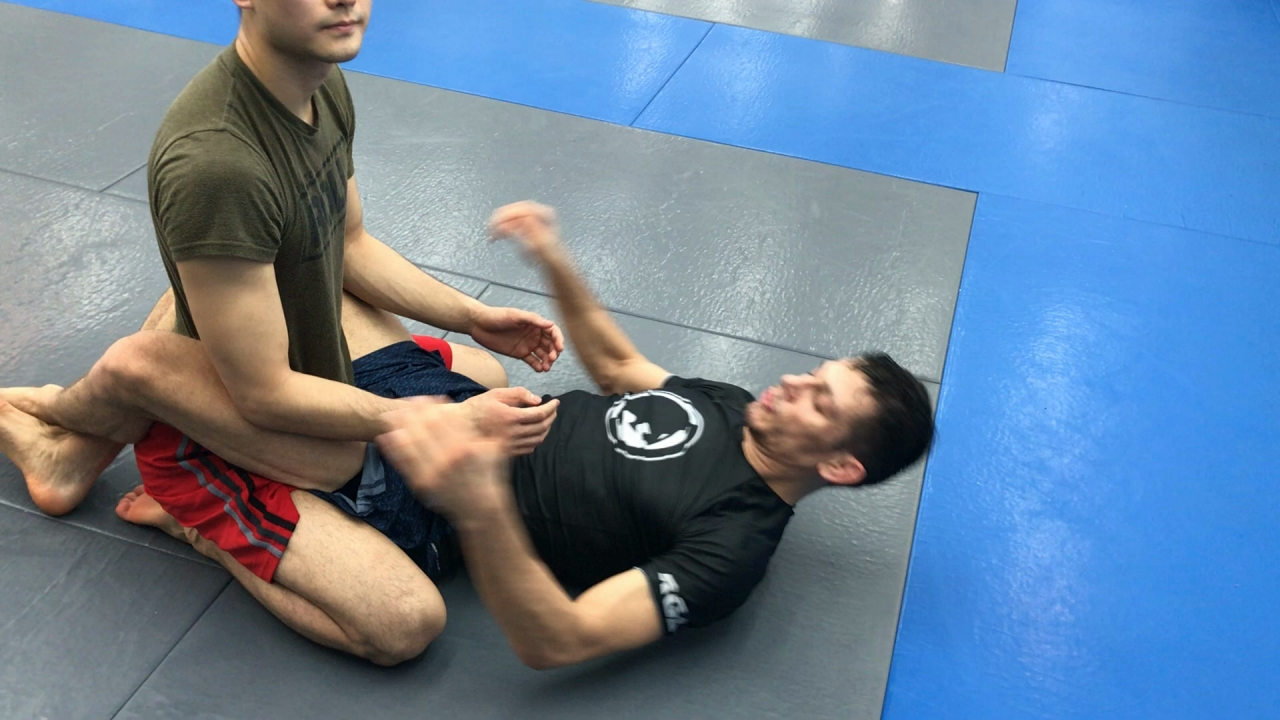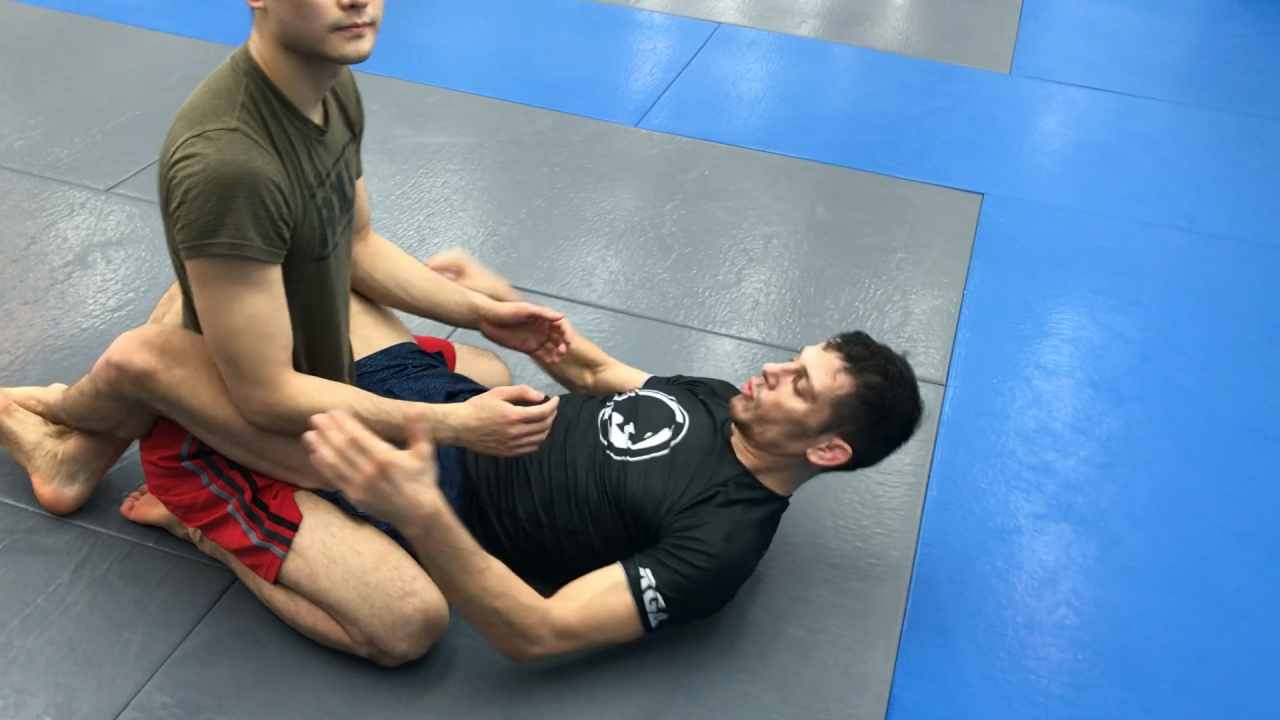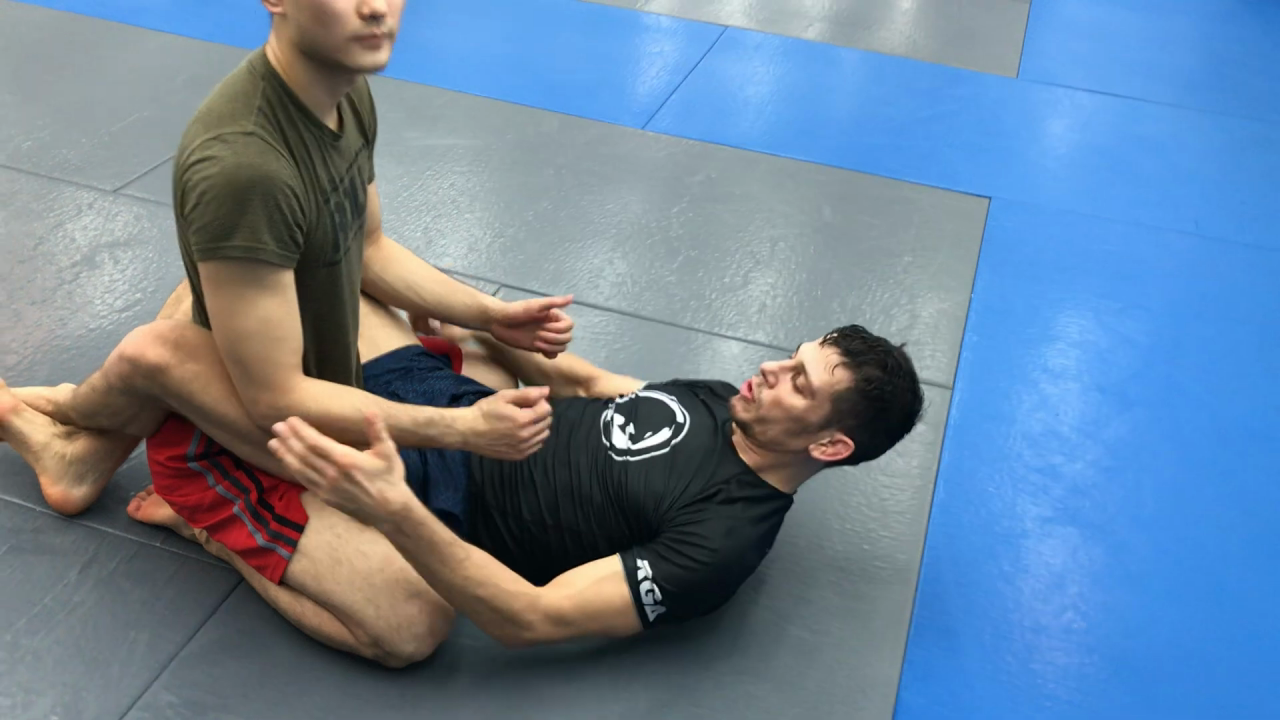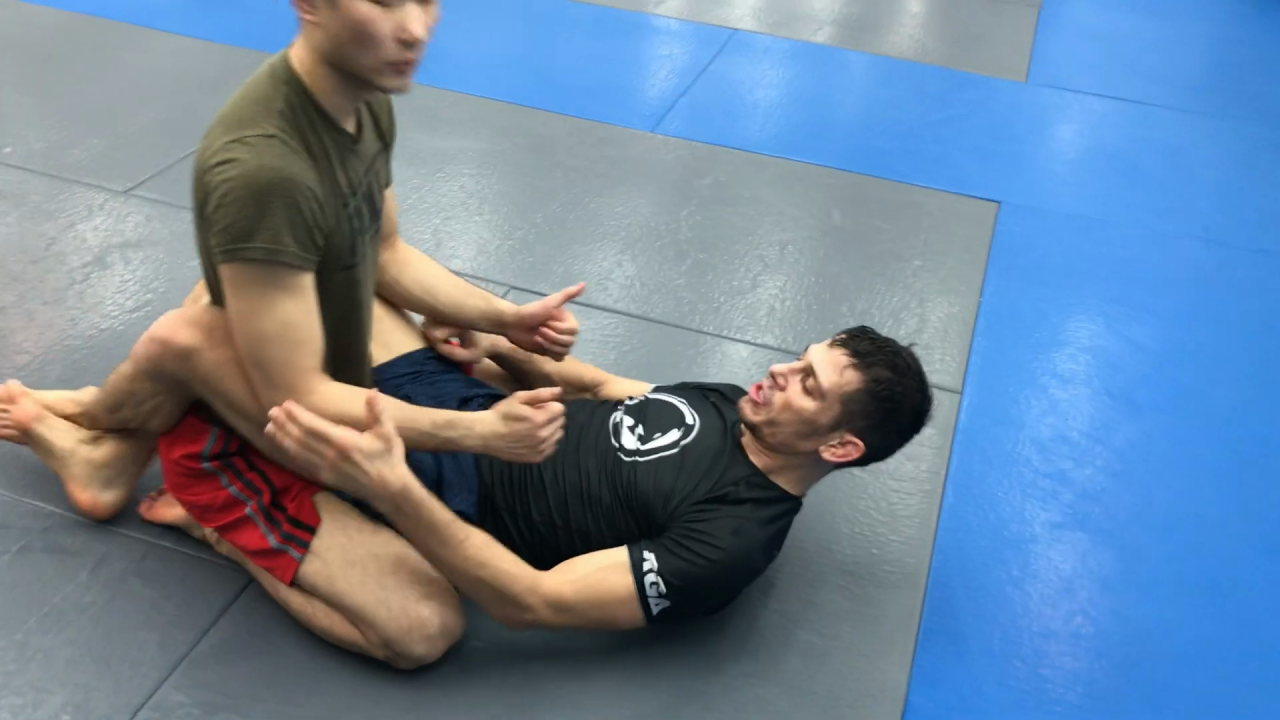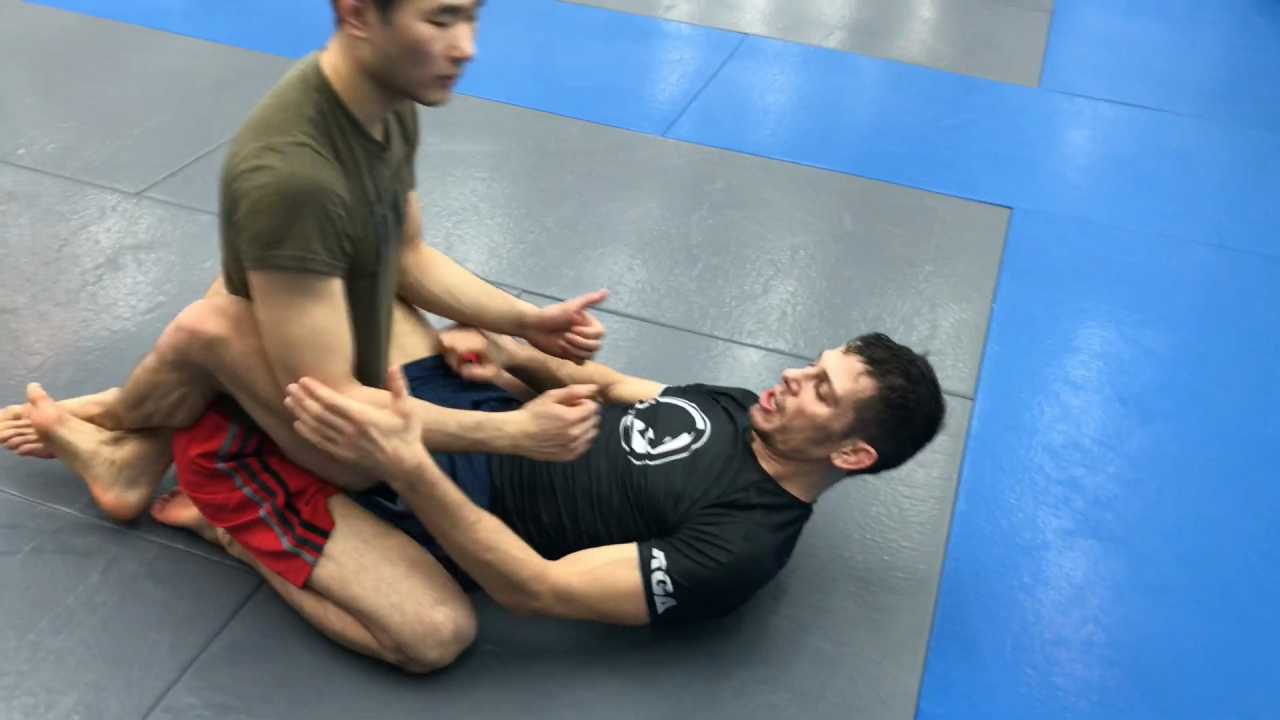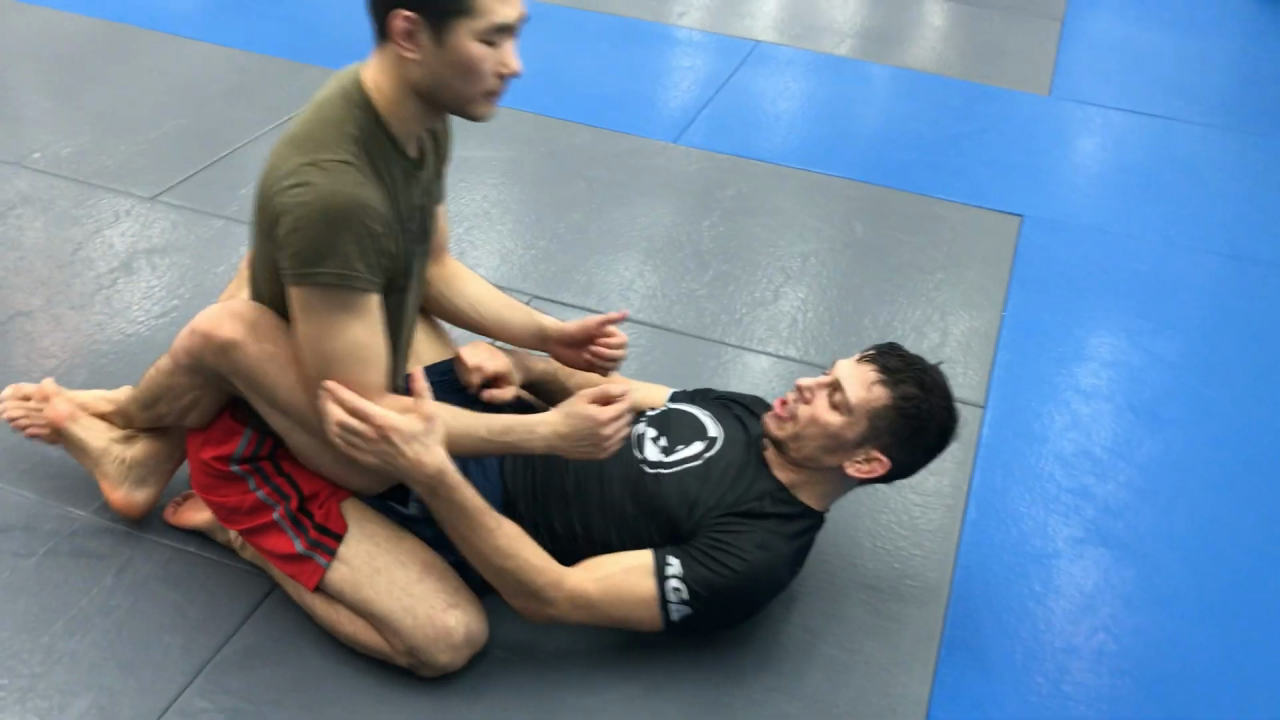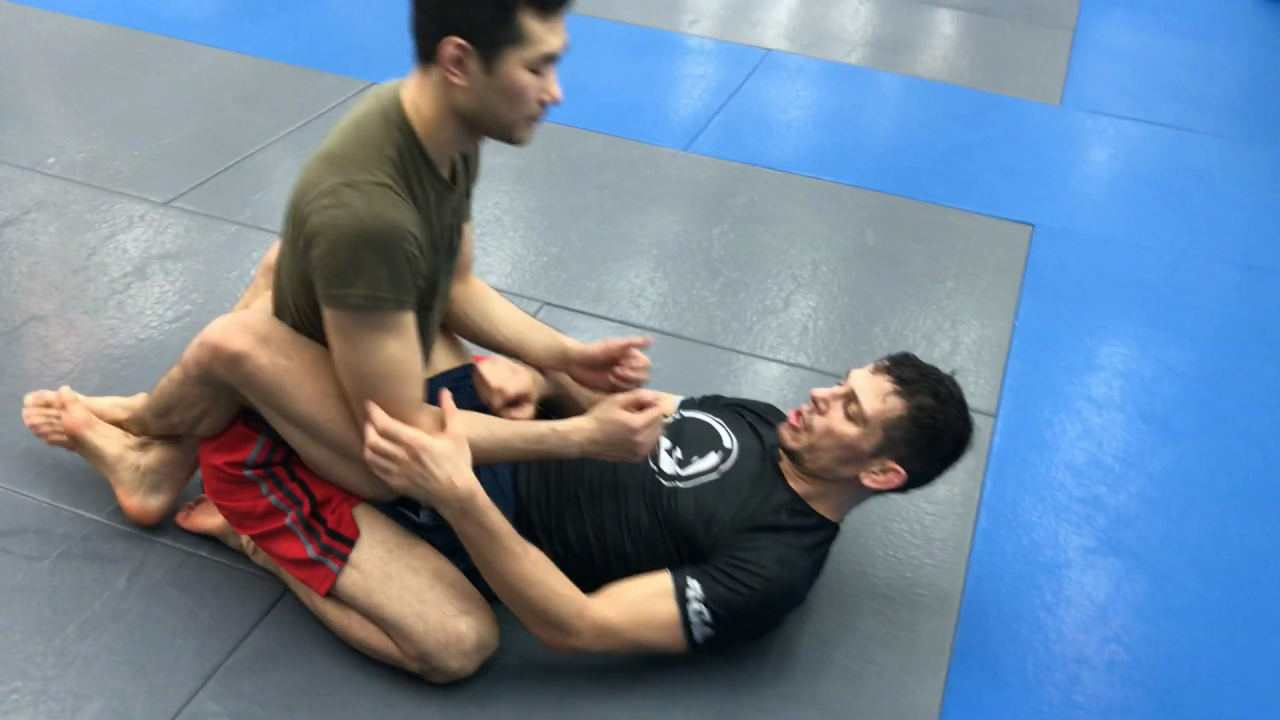
dt=0.1s
person 1, frame 1
left shoulder: (727, 550)
right shoulder: (728, 406)
left elbow: (554, 642)
right elbow: (616, 363)
left wrist: (478, 506)
right wrist: (557, 264)
left hip: (436, 490)
right hip: (447, 405)
person 1, frame 2
left shoulder: (719, 547)
right shoulder: (723, 406)
left elbow: (531, 633)
right elbow: (593, 371)
left wrist: (427, 516)
right wrist: (503, 304)
left hip: (424, 491)
right hip: (441, 410)
person 1, frame 3
left shoulder: (723, 543)
right shoulder: (723, 405)
left elbow: (531, 618)
left wrist: (390, 508)
right wrist: (491, 337)
left hip: (441, 501)
left ankle: (211, 511)
person 1, frame 4
left shoulder: (732, 544)
right shoulder: (732, 408)
left elbow: (533, 603)
left wrist: (391, 490)
right wrist: (500, 346)
left hip: (447, 496)
right hip: (464, 405)
person 1, frame 5
left shoulder: (742, 547)
right shoulder: (740, 407)
left elbow: (541, 589)
left wrist: (407, 465)
right wrist: (510, 352)
left hip: (452, 497)
right hip: (472, 414)
left ankle: (234, 516)
person 1, frame 6
left shoulder: (753, 559)
right shoulder: (751, 415)
left elbow: (553, 596)
left wrist: (425, 471)
right wrist: (526, 366)
left hip: (466, 500)
right hip: (485, 421)
left ankle: (246, 519)
person 1, frame 7
left shoulder: (773, 571)
right shoulder: (763, 423)
left elbow: (577, 624)
left wrist: (456, 489)
right wrist: (536, 378)
left hip: (483, 509)
right hip: (493, 422)
left ankle: (261, 528)
person 2, frame 1
left shoulder: (323, 85)
right shoulder: (215, 164)
right elbow: (266, 397)
left wrist: (474, 319)
left hip: (318, 376)
right hip: (235, 439)
right knee: (408, 623)
person 2, frame 2
left shoulder: (334, 85)
right shoulder: (226, 163)
right elbow: (268, 399)
left wrist: (482, 315)
right wrist: (456, 426)
left hip: (321, 375)
right knee: (410, 624)
right ankle: (202, 512)
person 2, frame 3
left shoulder: (348, 98)
right shoulder: (239, 170)
left elbow: (368, 254)
right elbow: (275, 404)
left wrist: (497, 316)
right wrist: (464, 431)
person 2, frame 4
left shoulder: (361, 99)
right shoulder: (259, 170)
left elbow: (384, 253)
right elbow: (293, 402)
left wrist: (505, 318)
right wrist: (476, 431)
right hip: (247, 443)
right knee: (423, 627)
person 2, frame 5
left shoulder: (384, 106)
right shoulder: (293, 179)
left elbow: (408, 257)
left wrist: (529, 322)
right wrist: (513, 433)
right hip: (255, 439)
person 2, frame 6
left shoulder: (418, 114)
right shoulder: (330, 191)
left elbow: (433, 268)
left wrist: (551, 335)
right wrist: (545, 434)
right hip: (269, 441)
right knee: (447, 638)
person 2, frame 7
left shoulder: (442, 130)
right shoulder: (365, 213)
left elbow: (457, 287)
right elbow: (401, 432)
left wrist: (569, 358)
right wrist: (578, 439)
right hip: (280, 448)
right knee: (459, 642)
